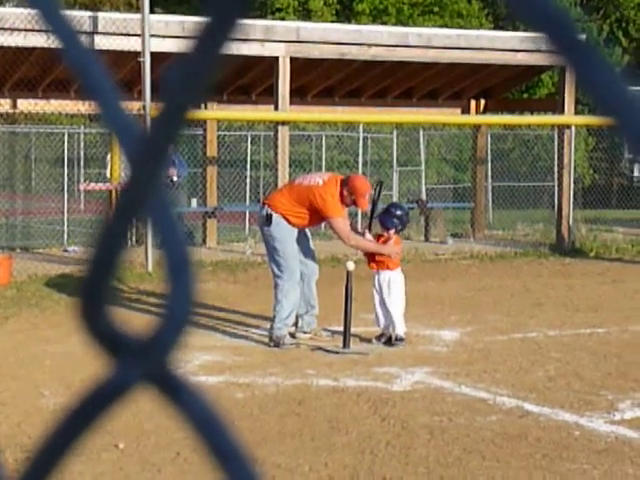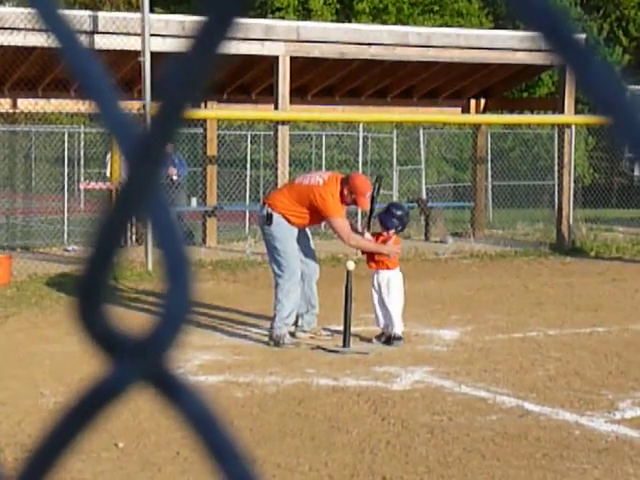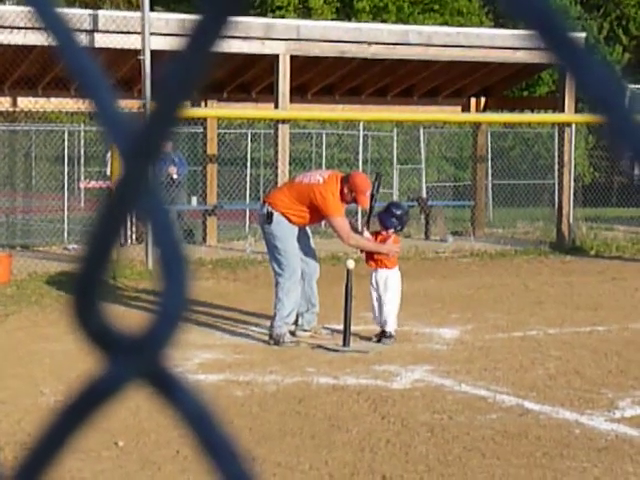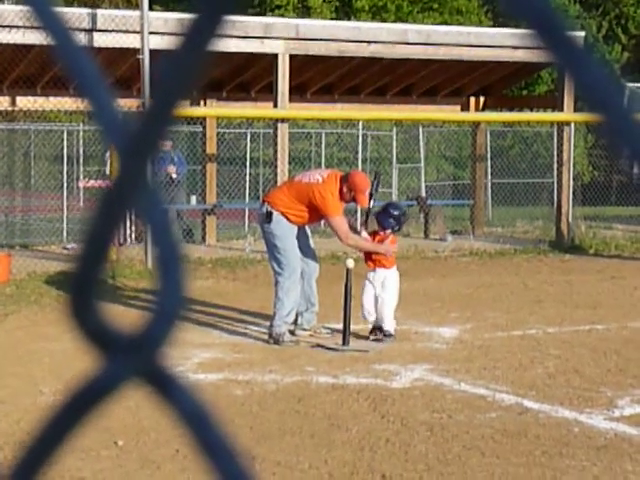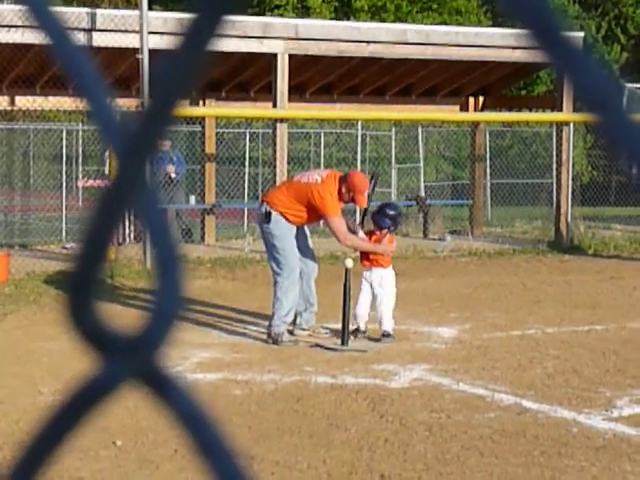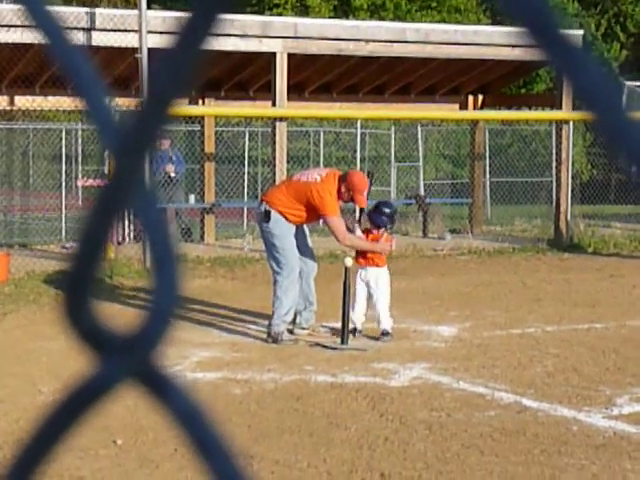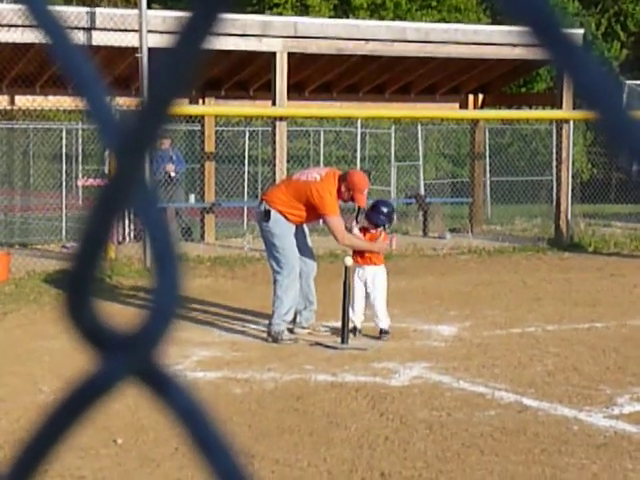
dt=0.1s
person 1, frame 1
left shoulder: (341, 186)
right shoulder: (327, 195)
left elbow: (344, 224)
right elbow: (348, 238)
left wrist: (368, 241)
right wrist: (383, 249)
left hip: (294, 219)
right hip: (275, 217)
left knee: (309, 271)
right knee: (290, 275)
left ankle: (306, 326)
right ankle: (278, 333)
person 1, frame 2
left shoulder: (341, 185)
right shoulder: (327, 194)
left elbow: (342, 222)
right elbow: (348, 238)
left wrist: (365, 238)
right wrist: (383, 248)
left hip: (294, 219)
right hip: (276, 217)
left knee: (309, 271)
right knee: (290, 274)
left ankle: (306, 326)
right ankle: (278, 333)
person 1, frame 3
left shoulder: (340, 183)
right shoulder: (327, 193)
left elbow: (341, 221)
right elbow: (347, 237)
left wrist: (364, 238)
right wrist: (382, 248)
left hip: (294, 217)
right hip: (276, 216)
left knee: (310, 270)
right knee: (291, 273)
left ankle: (306, 325)
right ankle: (279, 331)
person 1, frame 4
left shoulder: (340, 181)
right shoulder: (326, 192)
left elbow: (339, 218)
right elbow: (346, 237)
left wrist: (362, 238)
right wrist: (380, 248)
left hip: (294, 216)
right hip: (275, 215)
left knee: (309, 268)
right knee: (290, 272)
left ankle: (306, 324)
right ankle: (278, 331)
person 1, frame 5
left shoulder: (339, 181)
right shoulder: (325, 192)
left elbow: (337, 218)
right elbow: (344, 238)
left wrist: (360, 238)
right wrist: (378, 248)
left hip: (293, 216)
right hip: (275, 215)
left knee: (308, 268)
right knee: (289, 272)
left ankle: (304, 323)
right ankle: (277, 330)
person 1, frame 6
left shoulder: (338, 179)
right shoulder: (325, 191)
left elbow: (335, 217)
right elbow: (343, 238)
left wrist: (358, 237)
right wrist: (377, 247)
left hip: (292, 215)
right hip: (274, 214)
left knee: (307, 267)
right knee: (289, 270)
left ankle: (304, 322)
right ankle: (277, 329)
person 1, frame 7
left shoulder: (337, 179)
right shoulder: (325, 191)
left elbow: (334, 216)
right elbow: (341, 238)
left wrist: (356, 236)
right wrist: (375, 246)
left hip: (292, 214)
right hip: (273, 213)
left knee: (307, 267)
right knee: (289, 270)
left ankle: (304, 321)
right ankle: (277, 329)
person 2, frame 1
left shoulder: (394, 240)
right shoulder: (377, 238)
left elbow: (382, 253)
right elbow: (368, 253)
left hip: (392, 277)
right hip: (378, 276)
left knee: (394, 307)
right knee: (379, 306)
left ankle: (399, 335)
right ankle: (385, 332)
person 2, frame 2
left shoulder: (394, 240)
right shoulder: (376, 236)
left elbow: (381, 253)
left wrist: (370, 241)
left hip: (391, 276)
right hip: (377, 275)
left knee: (393, 306)
right knee: (378, 306)
left ankle: (397, 334)
right ankle: (385, 331)
person 2, frame 3
left shoulder: (393, 239)
right shoulder: (375, 235)
left elbow: (380, 252)
left hip: (390, 275)
right hip: (376, 274)
left knee: (389, 305)
right knee: (377, 304)
left ankle: (390, 331)
right ankle: (383, 329)
person 2, frame 4
left shoulder: (391, 238)
right shoulder: (373, 234)
left elbow: (377, 252)
left wrist: (367, 239)
right wrist: (362, 237)
left hip: (388, 275)
right hip: (372, 273)
left knee: (386, 304)
right knee: (367, 301)
left ankle: (389, 330)
right ankle: (377, 325)
person 2, frame 5
left shoulder: (388, 238)
right shoulder: (369, 234)
left elbow: (375, 252)
left wrist: (364, 239)
left hip: (384, 275)
right hip: (368, 273)
left knee: (384, 304)
right knee: (362, 302)
left ankle: (387, 330)
right ankle: (361, 327)
person 2, frame 6
left shoulder: (384, 237)
right shoulder: (364, 232)
left elbow: (371, 250)
left wrist: (361, 238)
left hip: (378, 273)
right hip: (362, 272)
left knee: (381, 303)
right knee: (358, 301)
left ankle: (386, 329)
right ankle: (357, 327)
person 2, frame 7
left shoulder: (382, 236)
right shoulder: (362, 230)
left elbow: (369, 249)
left wrist: (359, 236)
left hip: (376, 272)
right hip: (360, 270)
left knee: (378, 301)
right knee: (357, 300)
left ankle: (384, 328)
right ankle: (356, 326)
